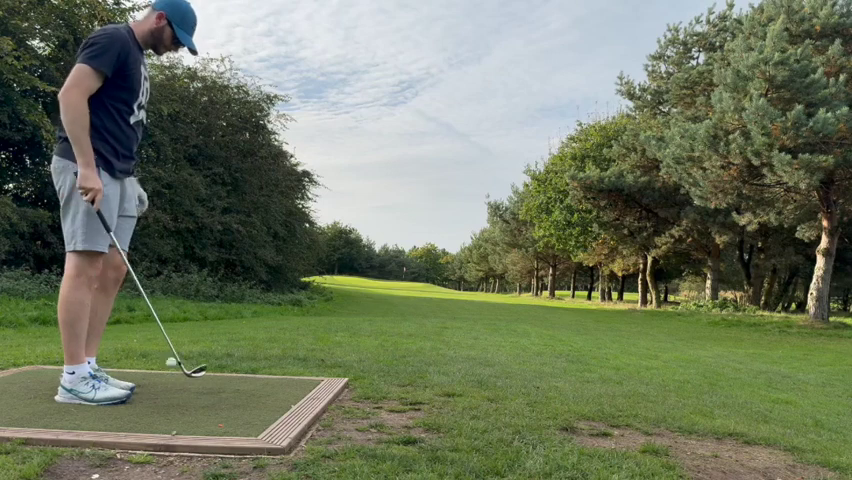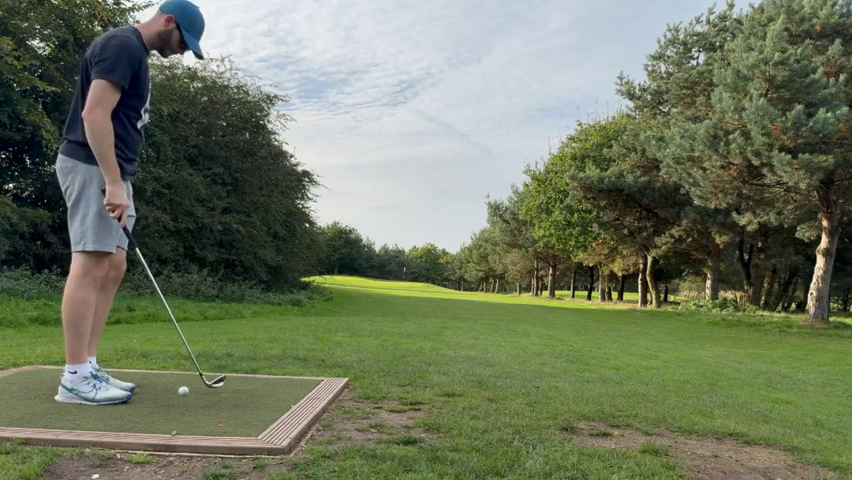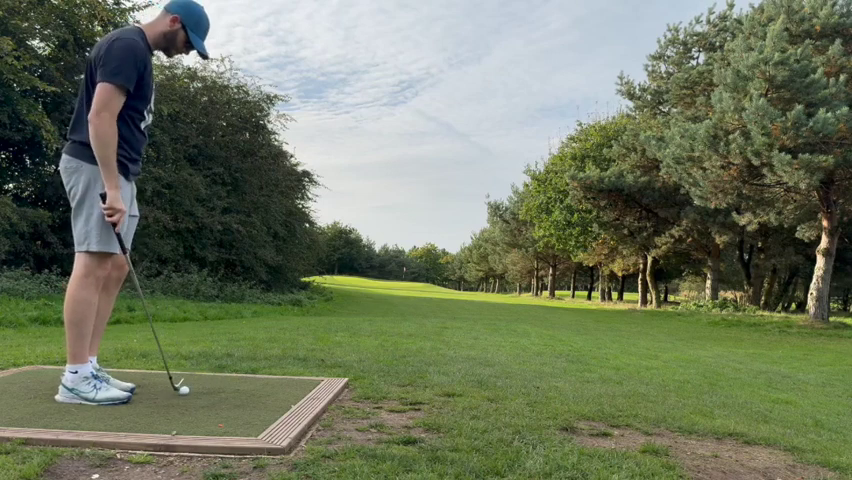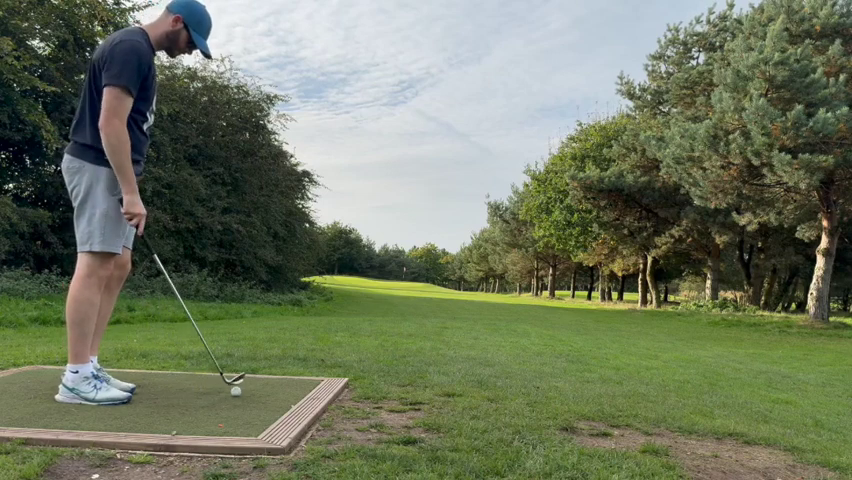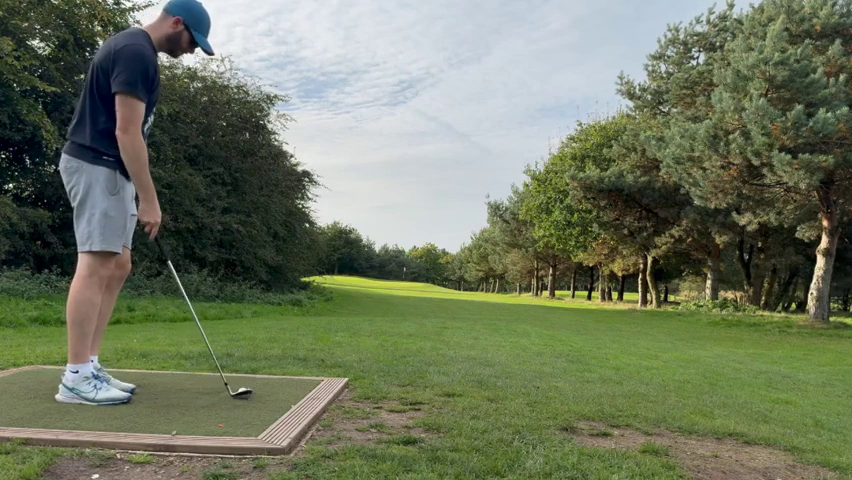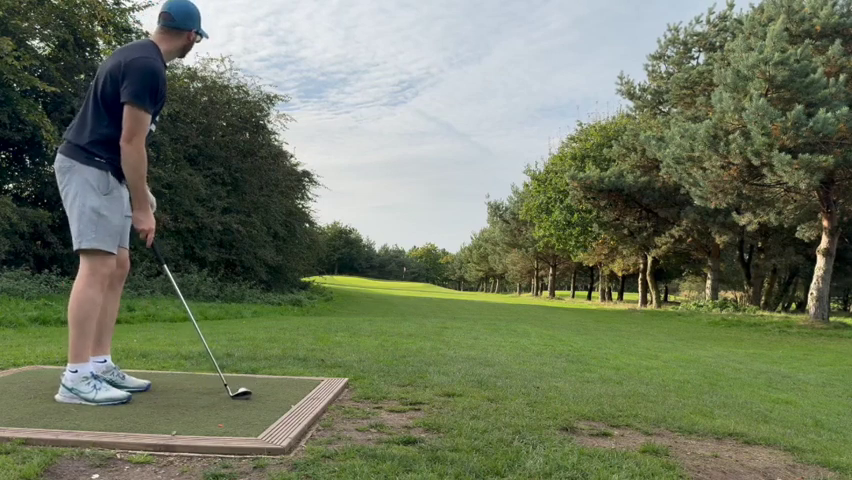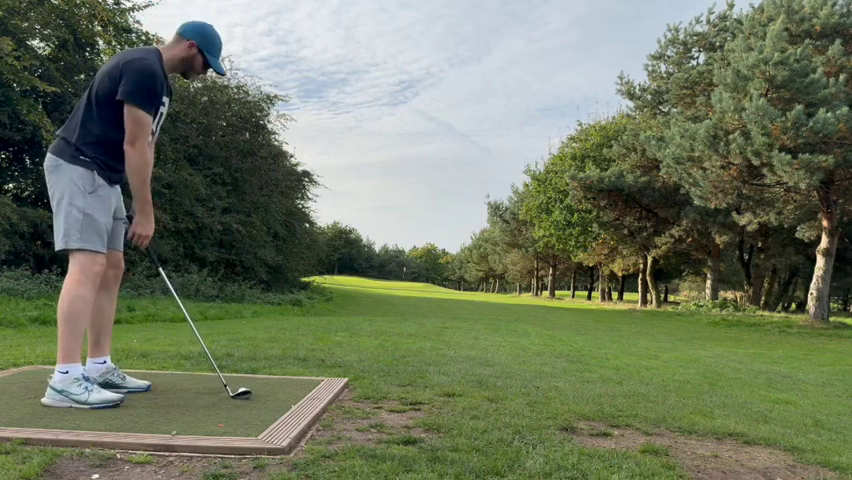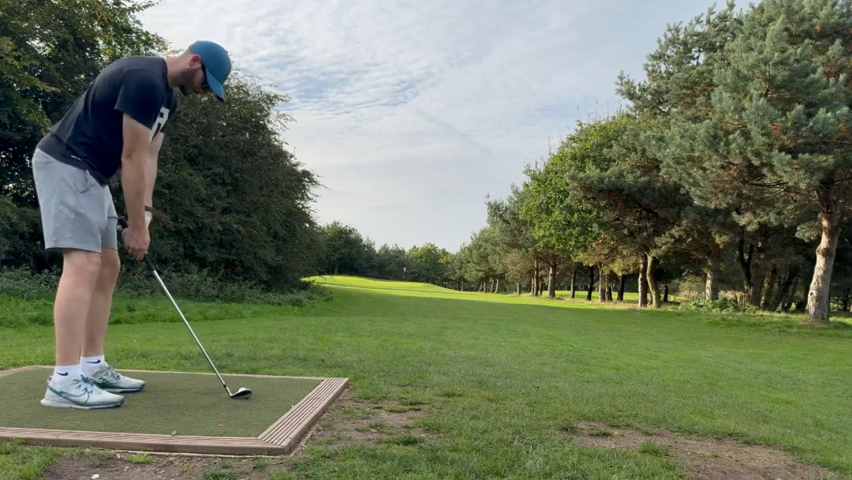
dt=0.5s
person 1, frame 1
left shoulder: (136, 56)
right shoulder: (113, 40)
right elbow: (70, 95)
left wrist: (130, 178)
right wrist: (87, 167)
left hip: (114, 174)
right hip: (89, 171)
left knee: (112, 269)
right knee: (84, 266)
left ankle: (87, 367)
right ankle: (73, 378)
person 1, frame 2
left shoulder: (135, 51)
right shoulder: (123, 45)
right elbow: (94, 114)
right wrist: (112, 184)
left hip: (112, 172)
right hip: (93, 168)
left knee: (112, 268)
right knee: (89, 266)
left ankle: (88, 367)
right ankle: (74, 378)
person 1, frame 3
left shoulder: (138, 51)
right shoulder: (128, 46)
right elbow: (99, 118)
right wrist: (111, 187)
left hip: (117, 173)
right hip: (96, 169)
left knee: (114, 269)
right knee: (92, 266)
left ankle: (88, 368)
right ankle: (75, 378)
person 1, frame 4
left shoulder: (137, 49)
right shoulder: (131, 49)
right elbow: (110, 124)
left wrist: (127, 188)
right wrist: (132, 193)
left hip: (112, 171)
right hip: (99, 168)
left knee: (116, 268)
right knee: (95, 266)
left ankle: (89, 367)
right ankle: (75, 378)
person 1, frame 5
left shoulder: (134, 48)
right shoulder: (136, 53)
right elbow: (128, 133)
left wrist: (139, 193)
right wrist: (150, 200)
left hip: (109, 169)
right hip: (97, 167)
left knee: (117, 269)
right knee: (95, 267)
left ankle: (89, 366)
right ankle: (76, 377)
person 1, frame 6
left shoulder: (141, 58)
right shoulder: (147, 67)
right elbow: (131, 142)
left wrist: (140, 191)
right wrist: (142, 208)
left hip: (103, 171)
right hip: (88, 167)
left knee: (116, 269)
right knee: (98, 269)
left ankle: (100, 366)
right ankle: (76, 378)
person 1, frame 7
left shoulder: (160, 80)
right shoulder: (143, 69)
left elbow: (145, 146)
right elbow: (134, 147)
left wrist: (141, 207)
right wrist: (145, 214)
left hip: (100, 175)
right hip: (78, 168)
left knee: (112, 270)
right knee: (88, 267)
left ankle: (99, 367)
right ankle: (65, 379)
person 1, frame 8
left shoulder: (166, 96)
right shoulder: (144, 79)
left elbow: (148, 158)
right elbow: (132, 159)
left wrist: (145, 214)
right wrist: (136, 224)
left hip: (88, 172)
right hip: (65, 165)
left knee: (106, 267)
right knee: (82, 266)
left ankle: (92, 366)
right ankle: (65, 381)
